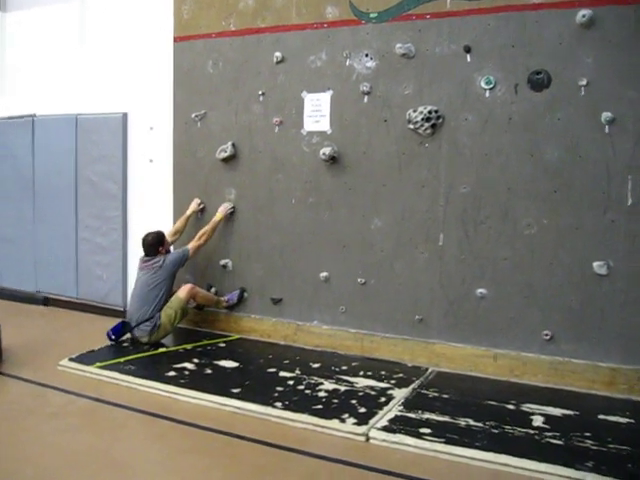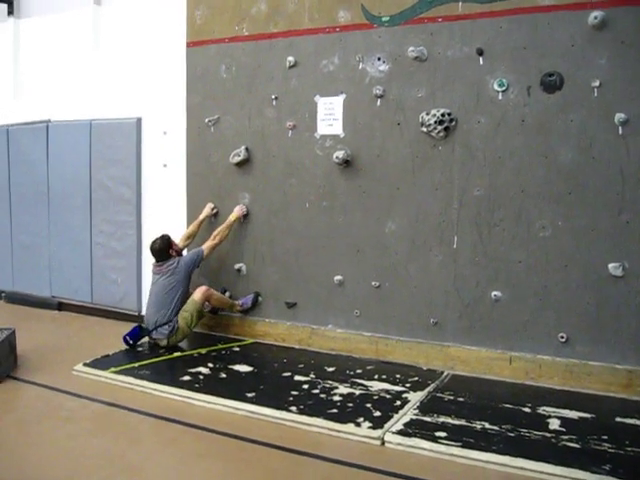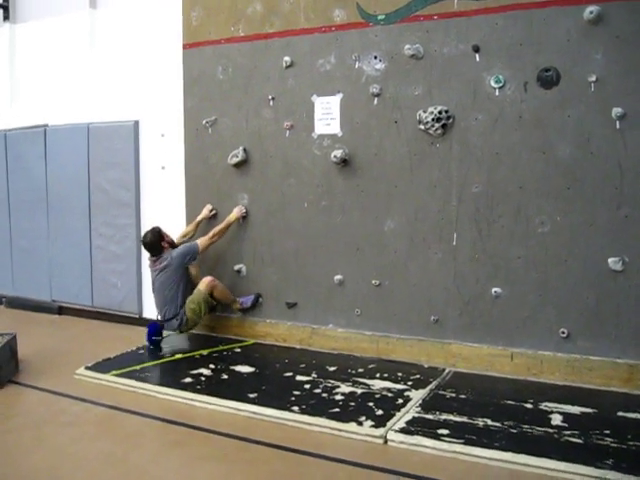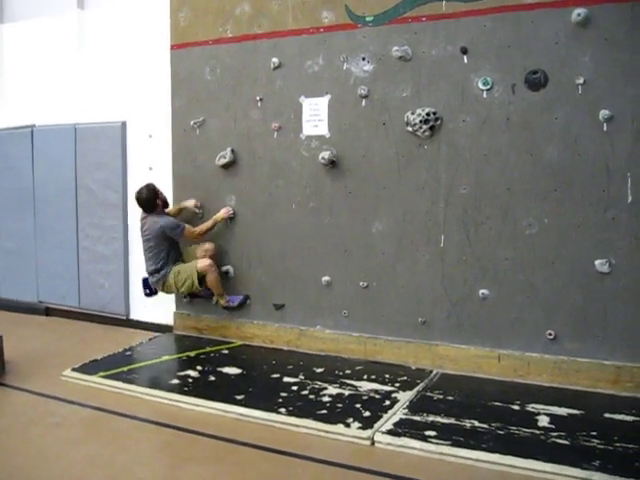
dt=0.4s
person 1, frame 1
left shoulder: (145, 261)
right shoulder: (167, 263)
left elbow: (174, 235)
right elbow: (199, 240)
left wrist: (190, 212)
right wrist: (219, 216)
left hip: (136, 328)
right hip: (149, 331)
right knee: (189, 289)
left ankle: (198, 300)
right ankle: (223, 303)
person 1, frame 2
left shoulder: (157, 266)
right shoulder: (181, 265)
left elbow: (186, 239)
right elbow: (214, 240)
left wrist: (203, 217)
right wrist: (233, 218)
left hip: (153, 331)
right hip: (167, 334)
right knee: (204, 291)
right ankle: (237, 307)
person 1, frame 3
left shoulder: (154, 259)
right shoulder: (175, 257)
left elbow: (183, 237)
right elbow: (211, 238)
left wrist: (201, 217)
right wrist: (232, 217)
left hip: (168, 319)
right hip: (179, 321)
left knee: (191, 268)
right knee: (209, 281)
left ankle: (209, 301)
right ankle: (237, 304)
person 1, frame 4
left shoulder: (148, 216)
right shoulder: (162, 224)
left elbow: (168, 215)
right elbow: (195, 233)
left wrist: (182, 205)
right wrist: (218, 217)
right hip: (164, 277)
left knee: (208, 248)
right knee: (208, 264)
left ankle: (196, 286)
right ankle: (224, 300)
